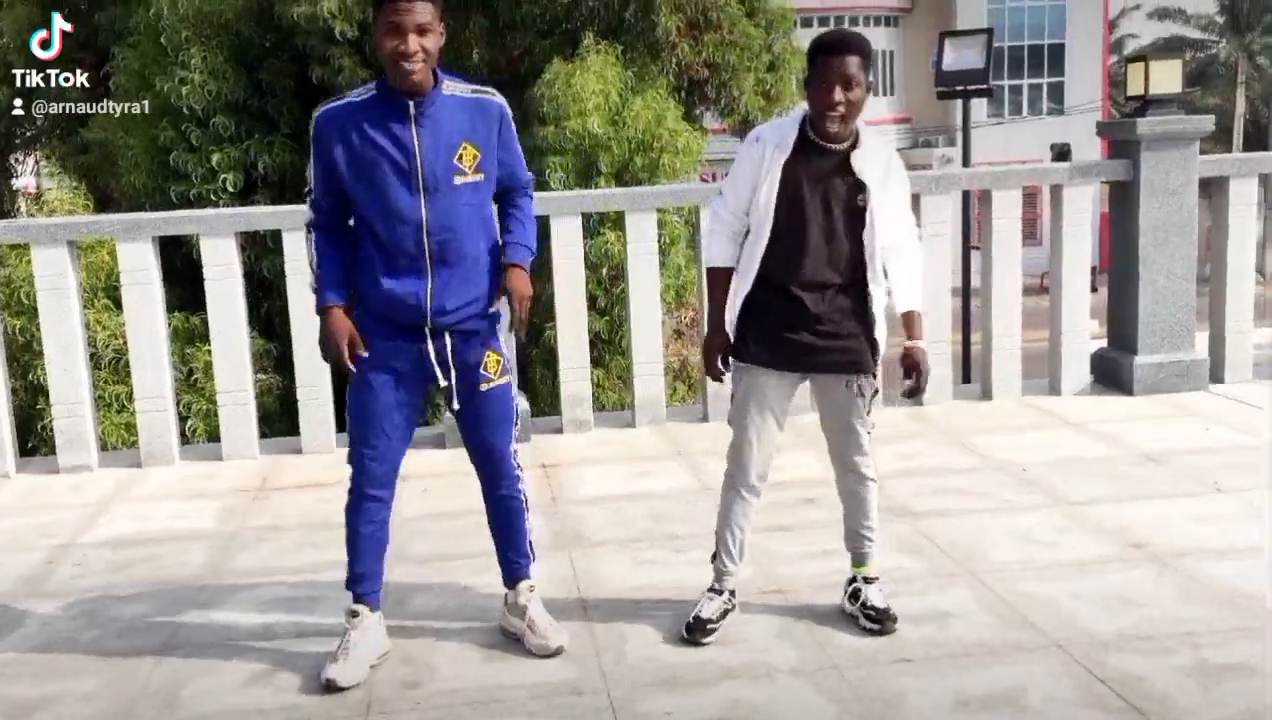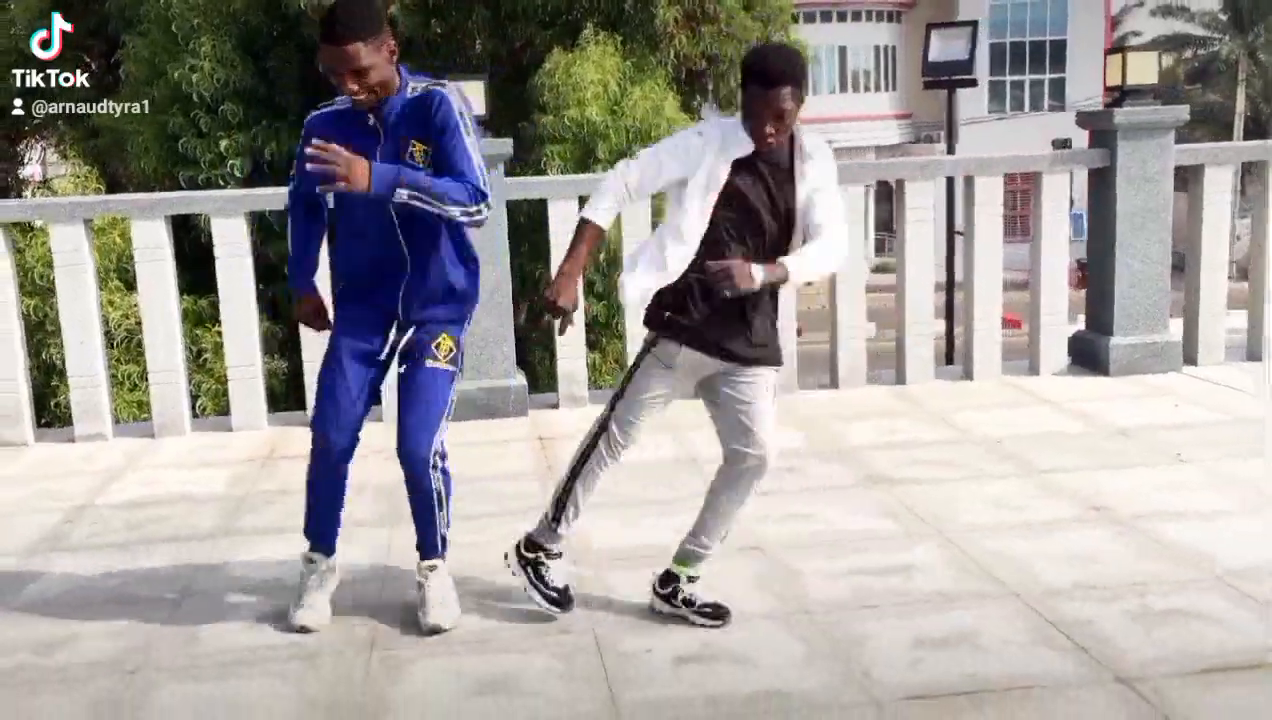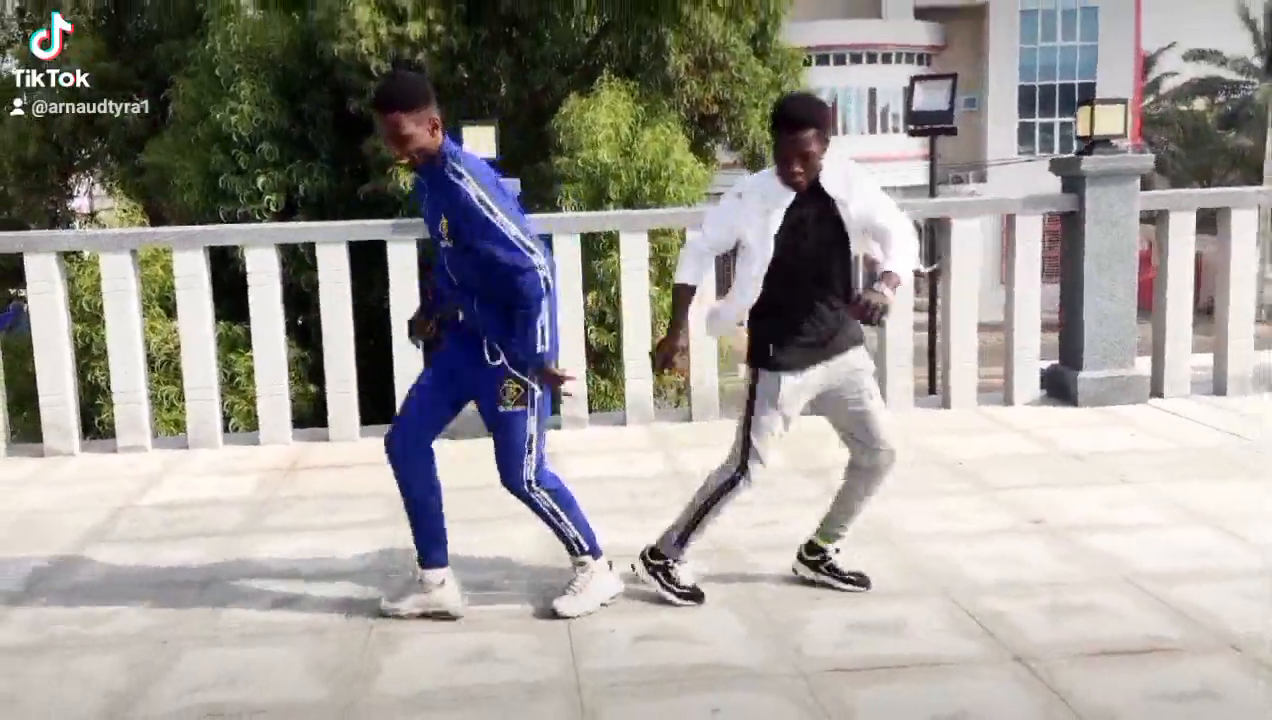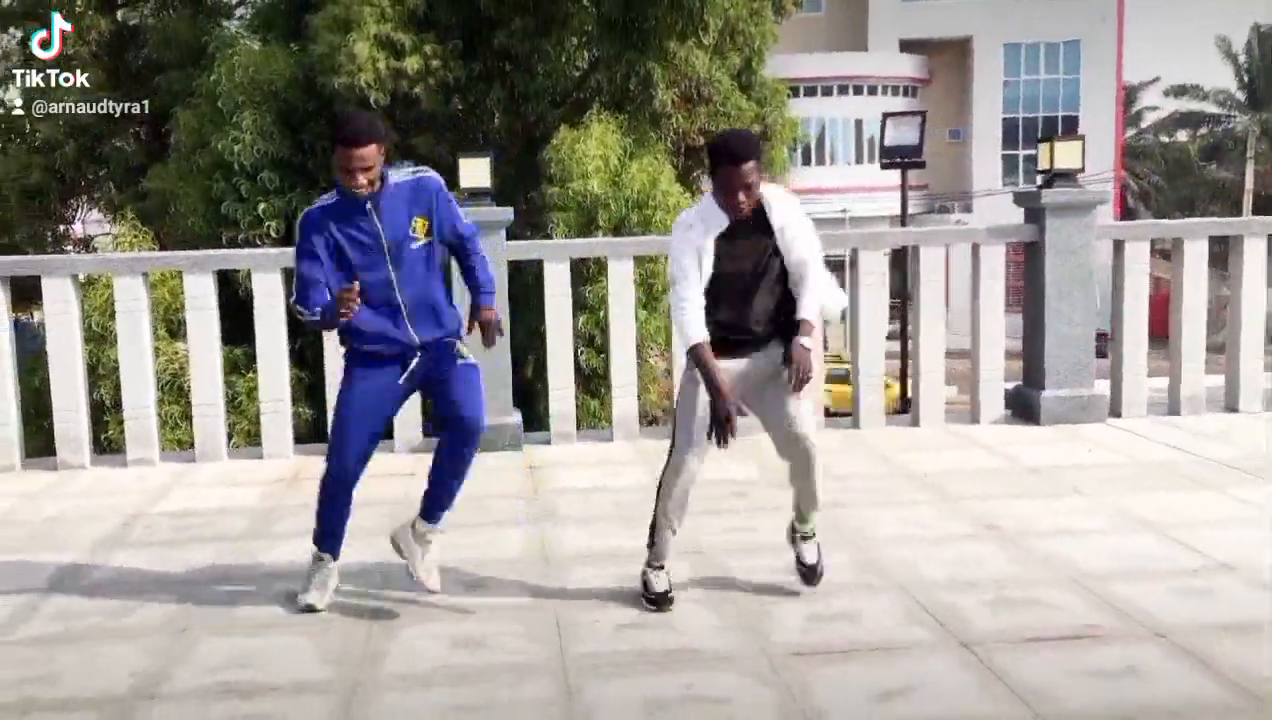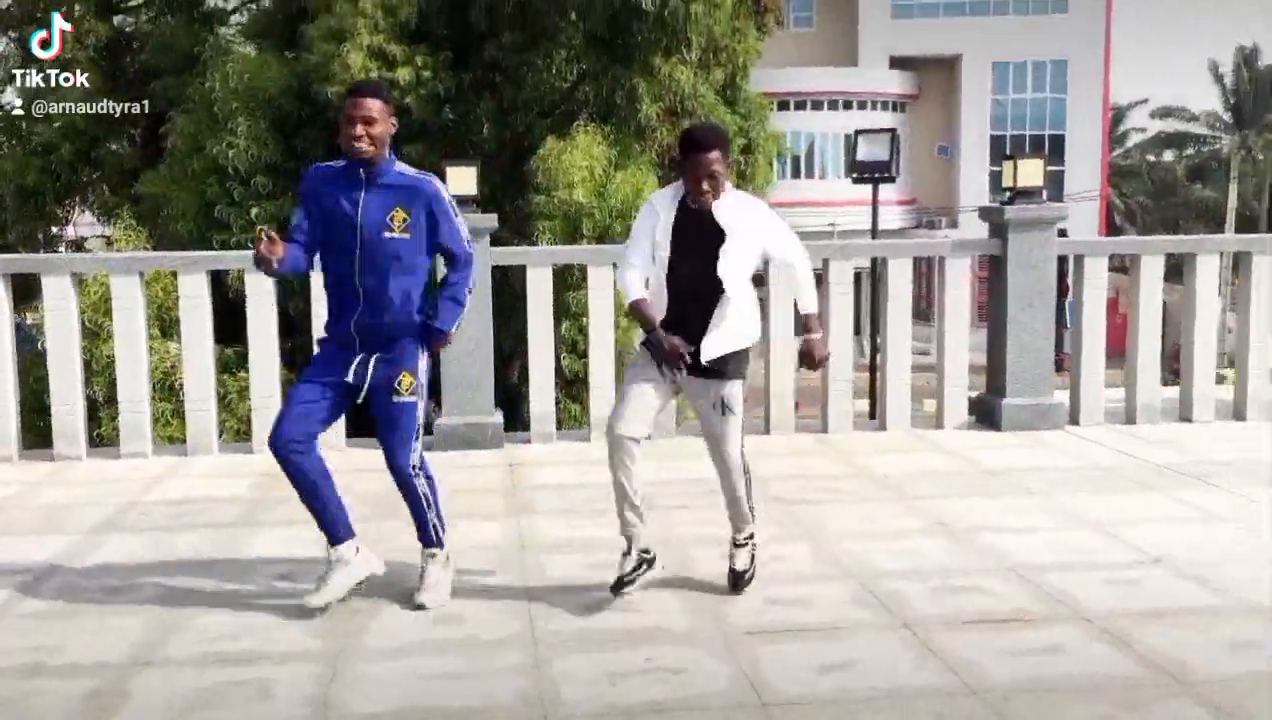
dt=1s
person 1, frame 1
left shoulder: (485, 111)
right shoulder: (338, 124)
left elbow: (518, 193)
right elbow: (326, 221)
left wrist: (517, 261)
right wrist: (332, 304)
left hip: (472, 327)
right hip: (383, 335)
left knee: (501, 467)
right knee: (372, 479)
left ankle: (521, 599)
right ankle: (365, 622)
person 1, frame 2
left shoulder: (439, 105)
right shoulder: (326, 125)
left elbow: (471, 198)
right elbow: (306, 207)
left wrist: (377, 179)
right wrist: (300, 282)
left hip: (439, 305)
right hip: (363, 308)
left knee: (420, 444)
right knee: (331, 438)
left ankle: (433, 570)
right ankle: (319, 563)
person 1, frame 3
left shoulder: (466, 183)
right shoulder: (428, 178)
left elbow: (533, 265)
left wrist: (540, 355)
right wrist: (433, 311)
left hip: (513, 338)
right hip: (470, 336)
left knee: (522, 472)
right knee: (405, 439)
left ankle: (597, 568)
right ankle: (435, 579)
person 1, frame 4
left shoulder: (425, 186)
right shoulder: (318, 223)
left elbow: (464, 238)
right elbow: (307, 298)
left wrist: (484, 299)
right wrist: (333, 311)
left hip: (440, 341)
right hip: (375, 353)
left knee: (467, 421)
right knee: (344, 464)
left ankle: (422, 531)
right ankle: (324, 564)
person 1, frame 5
left shoulder: (423, 190)
right shoulder: (319, 181)
left elbow: (460, 257)
right elbow: (302, 253)
left wrist: (444, 321)
right wrist: (276, 257)
left hip: (401, 348)
right hip: (340, 346)
left knee: (402, 459)
right knee: (288, 440)
left ankle: (436, 557)
right ankle: (348, 553)
person 2, frame 1
left shoulder: (883, 164)
right shoulder: (765, 144)
left elbow: (901, 251)
right elbow: (723, 229)
left wrist: (911, 334)
right wrist: (716, 323)
left hip: (846, 337)
right hip: (766, 332)
left knee: (855, 462)
right knee: (747, 464)
left ankle: (862, 578)
right ankle: (723, 586)
person 2, frame 2
left shoulder: (813, 161)
right shoulder: (706, 143)
left elbow: (829, 247)
right elbow: (622, 183)
left wrist: (764, 274)
right wrist: (571, 267)
left hip: (749, 339)
right hip: (684, 322)
left knee: (753, 454)
right knee: (615, 436)
left ankle: (679, 578)
right ankle: (543, 548)
person 2, frame 3
left shoulder: (850, 183)
right shoulder: (751, 197)
left elbow: (901, 240)
right elbow: (699, 251)
left wrist: (884, 289)
right wrist: (676, 330)
left hip: (845, 349)
right hip: (779, 354)
left knee: (879, 455)
right knee: (748, 466)
left ankle: (819, 551)
right ankle: (664, 556)
person 2, frame 4
left shoulder: (782, 208)
right shoulder: (693, 226)
left elbow: (812, 271)
right elbow: (686, 308)
left wrist: (805, 339)
right wrist: (713, 384)
left hip: (771, 349)
right hip: (716, 353)
left knee: (802, 444)
right knee: (686, 458)
left ankle: (804, 531)
right ankle: (656, 564)
person 2, frame 5
left shoulder: (749, 212)
right shoulder: (659, 207)
left elbow: (797, 261)
right elbow: (630, 274)
left wrist: (811, 330)
right wrist: (655, 329)
left hip: (721, 352)
right hip: (665, 344)
left knee: (726, 455)
right knee: (622, 435)
left ankle: (743, 540)
right ankle: (636, 547)
